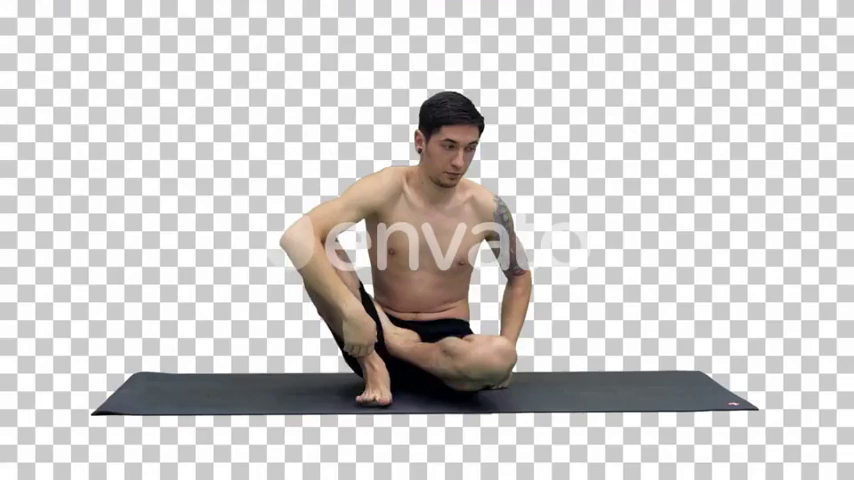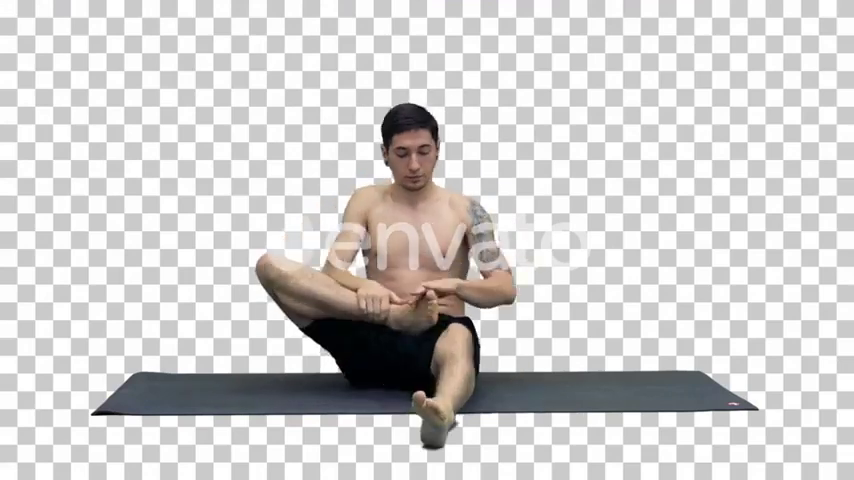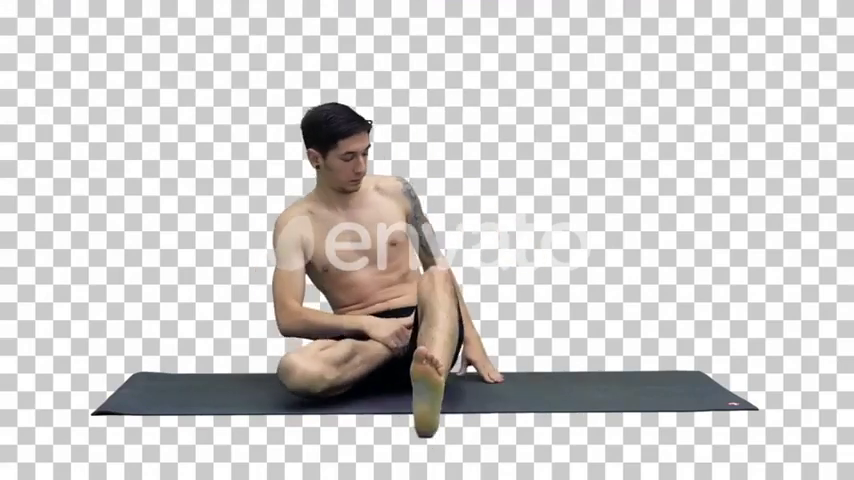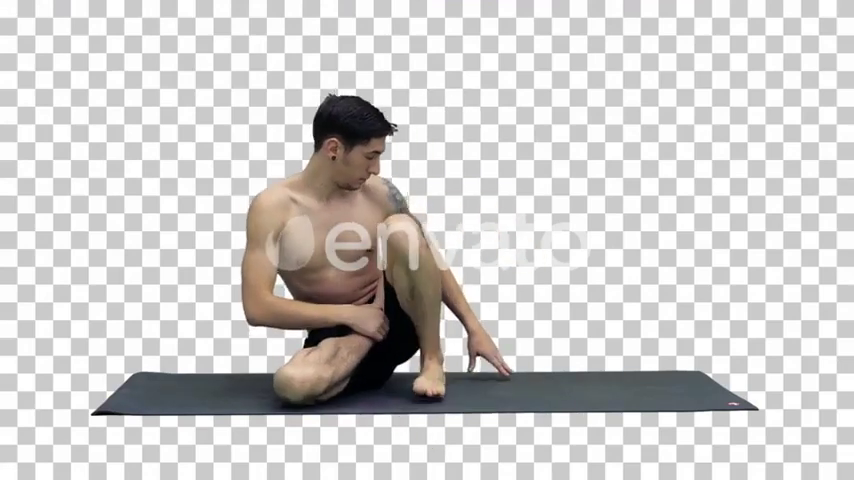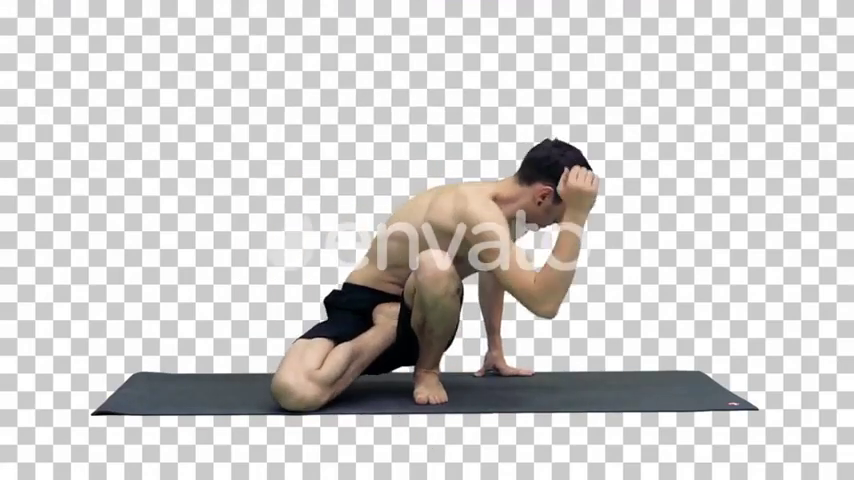
dt=1s
person 1, frame 1
left shoulder: (486, 207)
right shoulder: (385, 188)
left elbow: (520, 277)
right elbow: (296, 236)
left wrist: (506, 349)
right wrist: (353, 313)
left hip: (446, 342)
right hip: (380, 334)
left knee: (496, 357)
right knee: (308, 246)
left ankle: (398, 346)
right ankle: (374, 364)
person 1, frame 2
left shoulder: (464, 209)
right shoulder: (367, 201)
left elbow: (507, 289)
right elbow: (331, 272)
left wrist: (450, 286)
right wrist: (364, 286)
left hip: (440, 333)
right hip: (378, 343)
left knee: (455, 343)
right knee: (270, 266)
right ankle: (395, 313)
person 1, frame 3
left shoulder: (395, 192)
right shoulder: (294, 224)
left elbow: (438, 267)
right elbow: (289, 318)
left wrist: (471, 339)
right wrist: (366, 323)
left hip: (420, 322)
right hip: (363, 337)
left knee: (435, 278)
right knee: (293, 370)
left ankle: (431, 379)
right ankle: (414, 355)
person 1, frame 4
left shoulder: (379, 193)
right shoulder: (273, 206)
left elbow: (431, 260)
right elbow: (257, 307)
left wrist: (474, 329)
right wrist: (349, 314)
left hip: (399, 321)
right hip: (337, 333)
left knee: (402, 229)
right knee: (291, 383)
left ankle: (432, 358)
person 1, frame 5
left shoulder: (501, 204)
right shoulder: (479, 211)
left elbow: (492, 276)
right elbow: (544, 303)
left wrist: (495, 351)
right wrist: (577, 209)
left hip: (413, 313)
right hip: (364, 306)
right knee: (293, 391)
left ankle: (427, 370)
